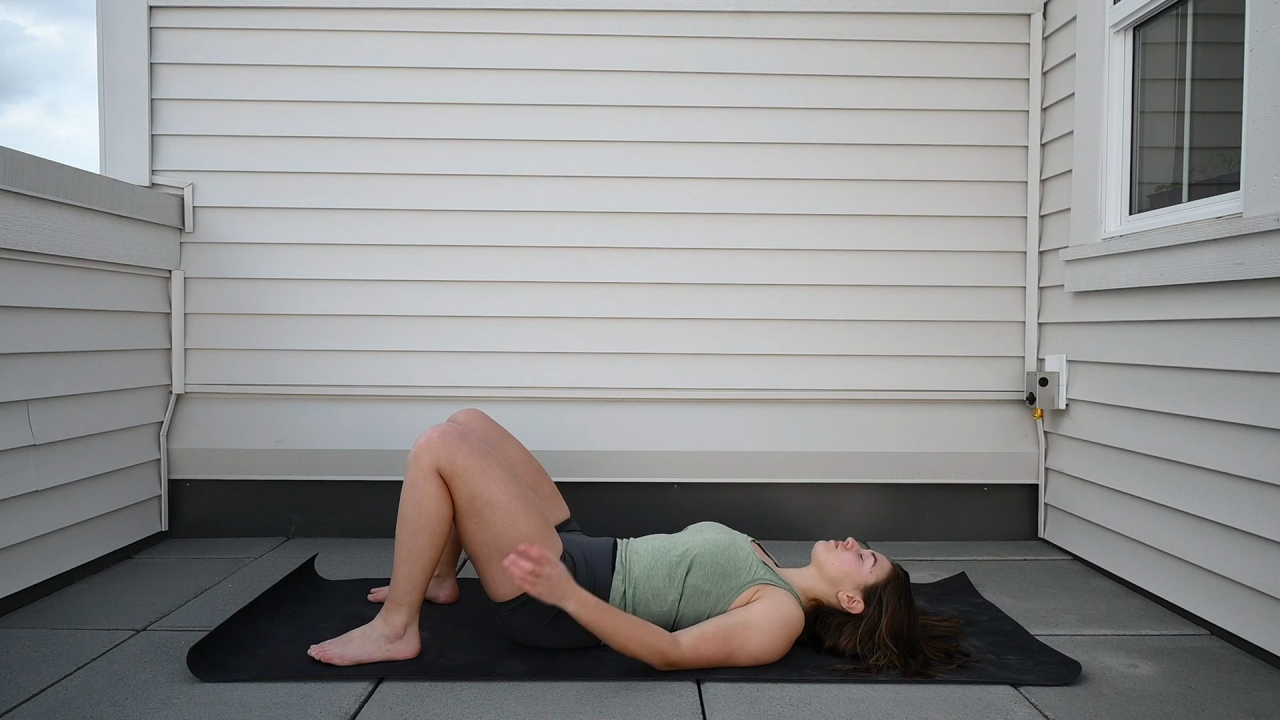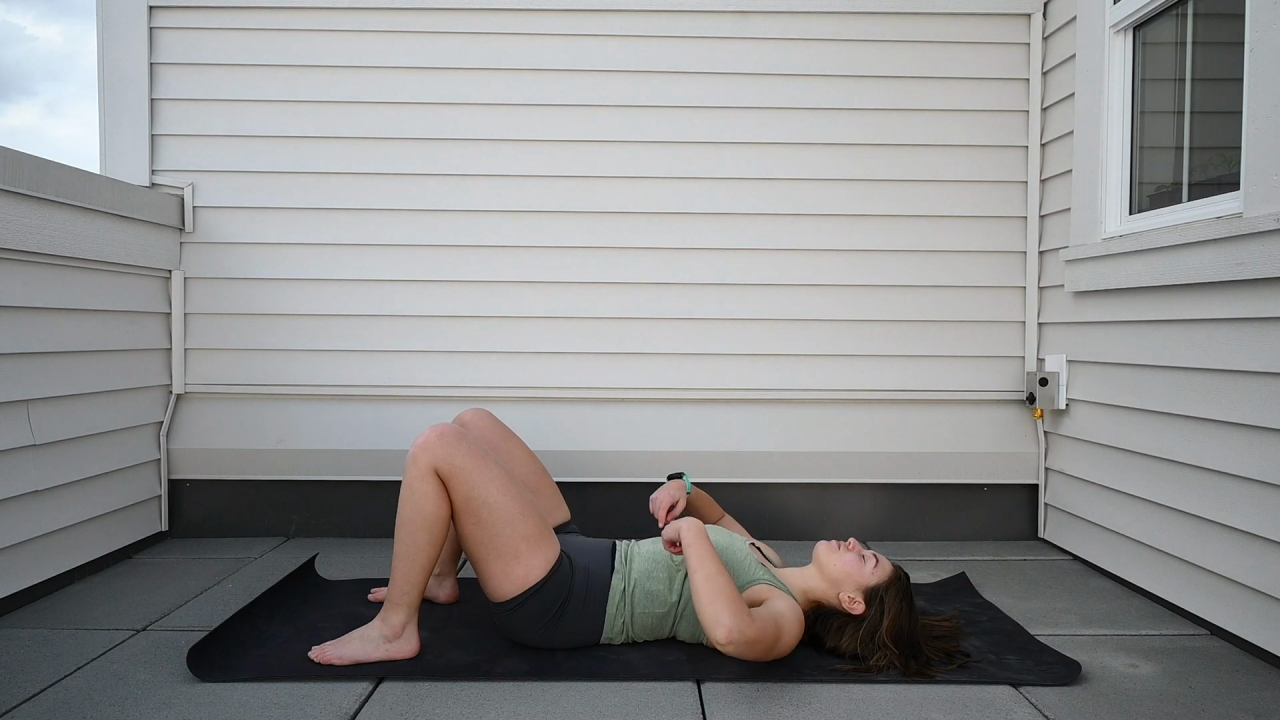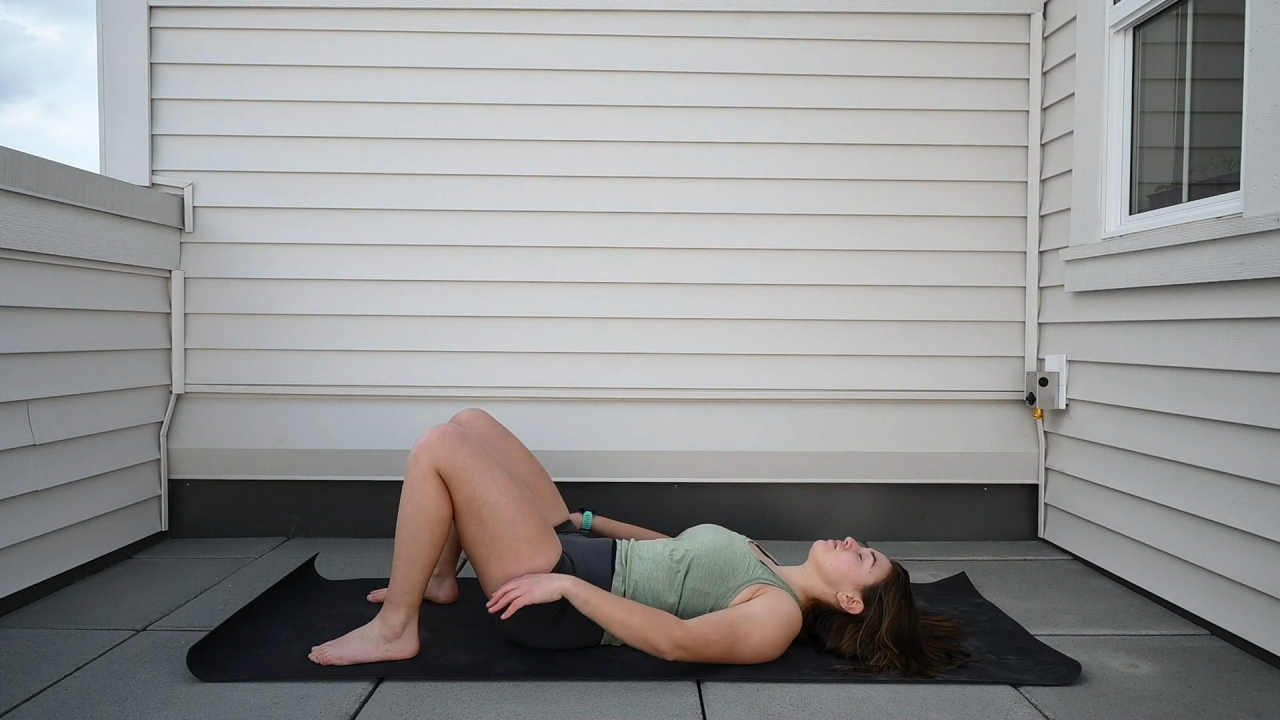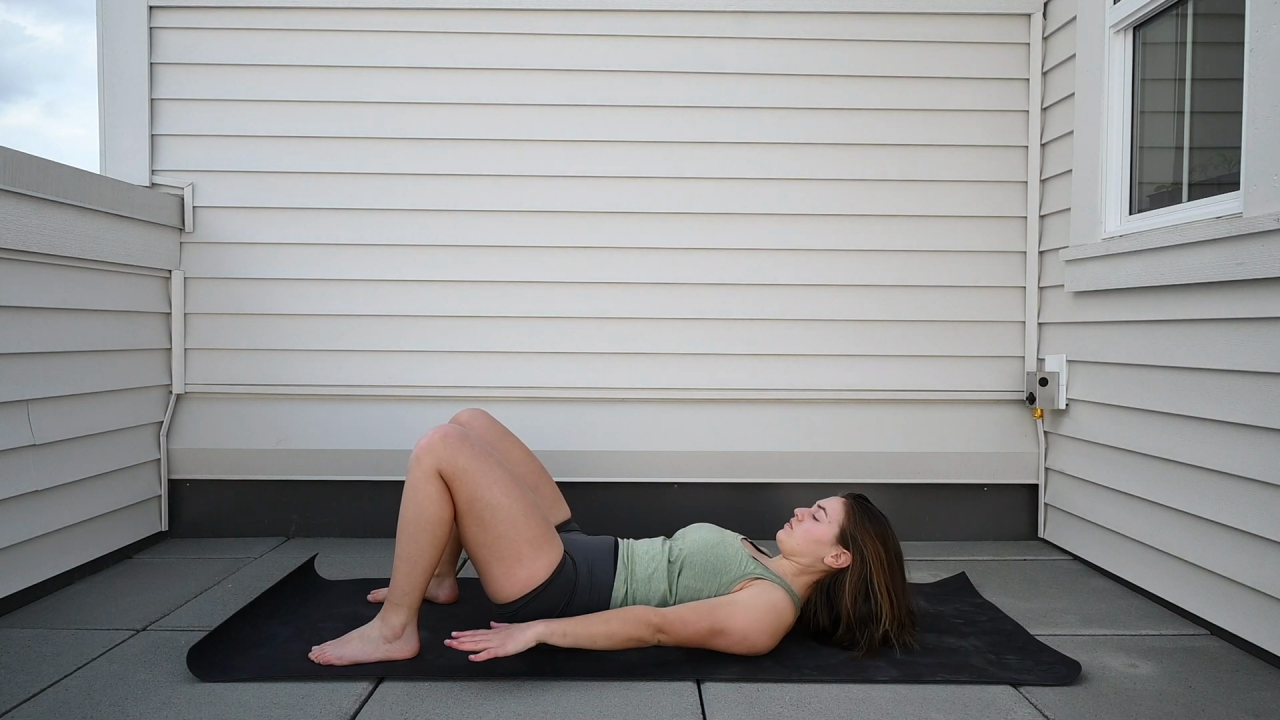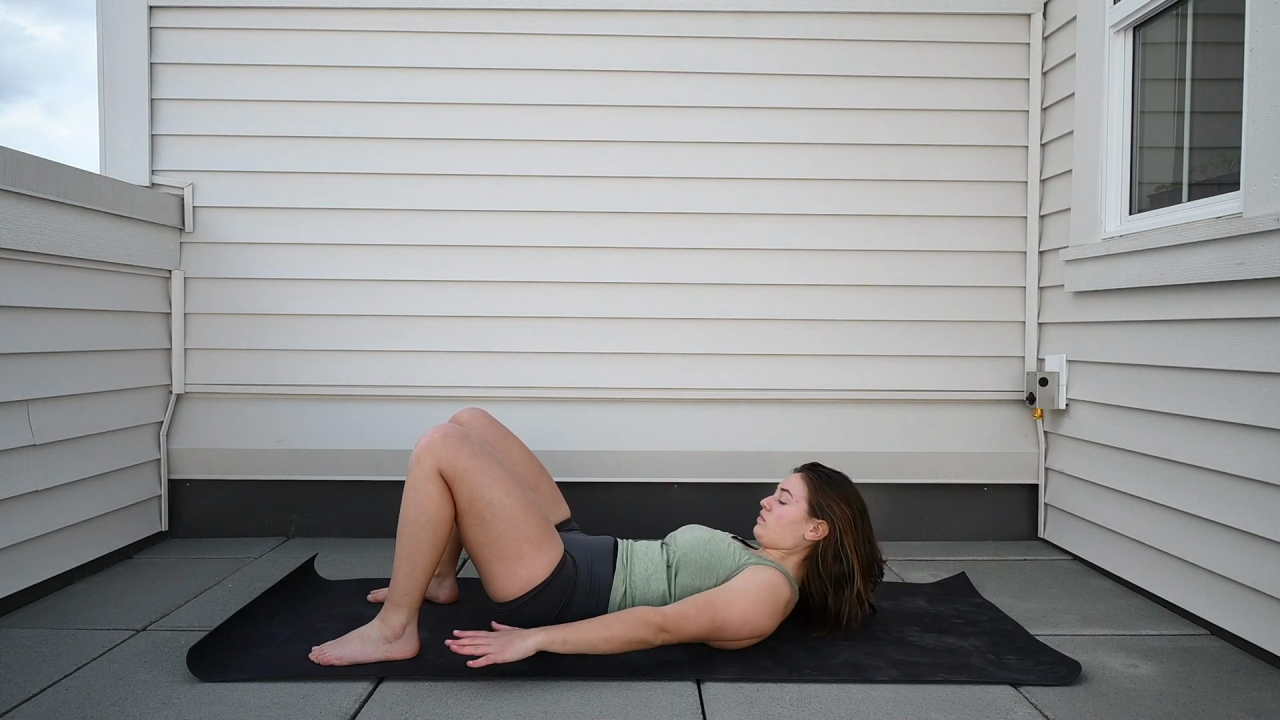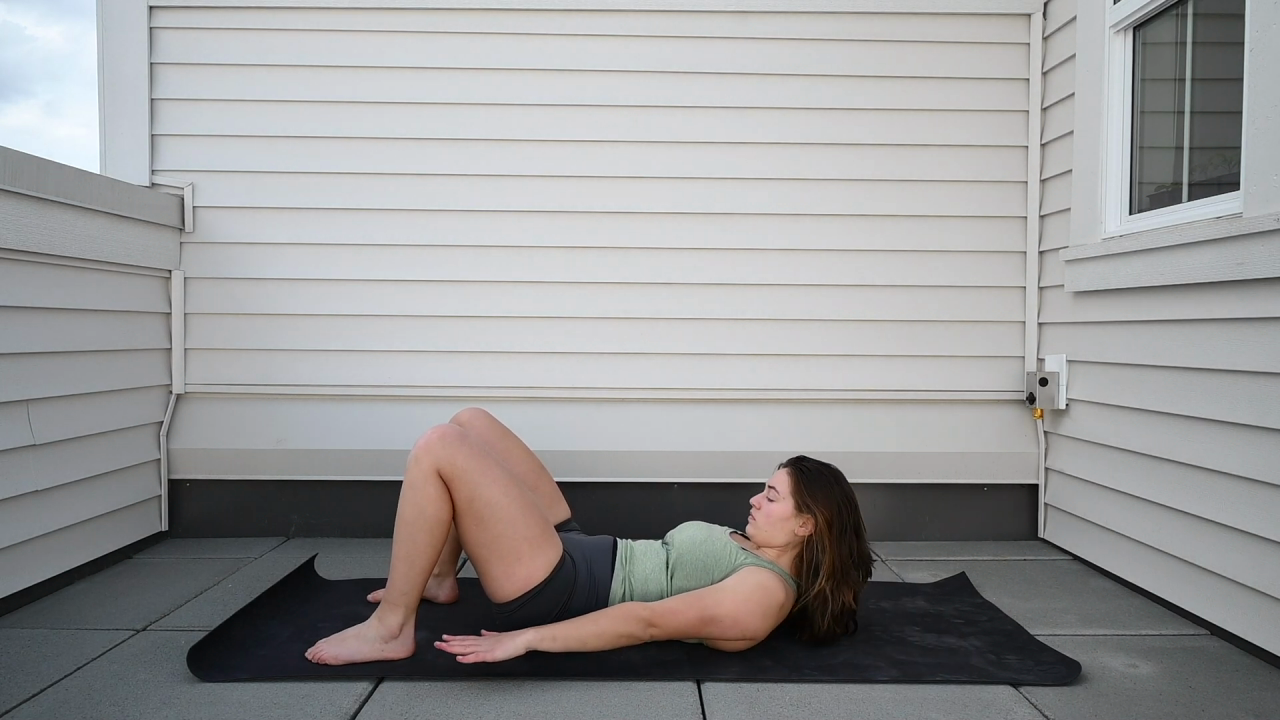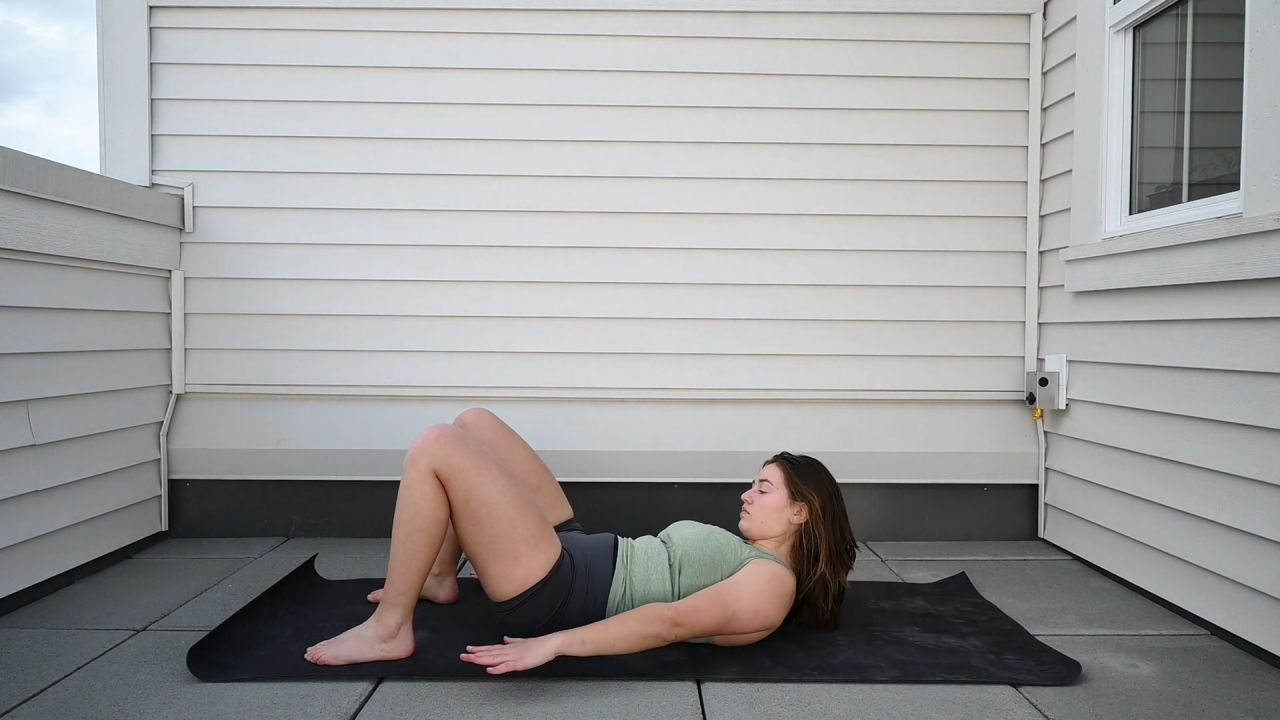
dt=0.7s
person 1, frame 1
left shoulder: (782, 619)
right shoulder: (771, 575)
left elbow: (669, 650)
left wrist: (569, 598)
left hip: (562, 597)
right hip: (580, 553)
left knee: (437, 448)
right knee: (467, 422)
left ankle: (395, 630)
right ankle: (438, 577)
person 1, frame 2
left shoulder: (786, 619)
right shoulder: (770, 571)
left elbow: (730, 631)
right elbow: (717, 522)
left wrist: (692, 532)
right wrist: (683, 491)
left hip: (554, 600)
right hip: (576, 556)
left knee: (436, 447)
right knee: (472, 421)
left ankle: (394, 628)
right ankle: (438, 577)
person 1, frame 3
left shoulder: (780, 616)
right shoulder: (766, 571)
left elbow: (677, 639)
left wrist: (569, 586)
right wrist: (595, 524)
left hip: (561, 605)
right hip: (577, 558)
left knee: (437, 448)
right knee: (468, 421)
left ankle: (393, 630)
right ankle: (437, 578)
person 1, frame 4
left shoulder: (770, 609)
right shoulder: (763, 566)
left elbow: (658, 626)
left wrist: (535, 630)
left hip: (559, 591)
right hip: (579, 552)
left knee: (438, 450)
right knee: (470, 422)
left ankle: (393, 630)
right ankle: (438, 577)
person 1, frame 5
left shoulder: (769, 592)
right shoulder: (757, 561)
left elbow: (662, 625)
left wrist: (537, 637)
left hip: (560, 594)
right hip: (579, 551)
left knee: (439, 449)
right knee: (469, 422)
left ankle: (394, 630)
right ankle: (437, 578)
person 1, frame 6
left shoulder: (766, 593)
right shoulder: (754, 550)
left elbow: (648, 621)
left wrist: (525, 638)
left hip: (558, 592)
right hip: (575, 553)
left knee: (438, 449)
right knee: (469, 422)
left ankle: (391, 629)
right ankle: (437, 578)
person 1, frame 7
left shoulder: (773, 583)
right shoulder: (745, 552)
left elbow: (673, 621)
left wrist: (551, 644)
right wrist: (523, 583)
left hip: (558, 595)
right hip: (576, 553)
left knee: (434, 449)
right knee: (474, 422)
left ankle: (389, 630)
right ankle: (439, 577)
